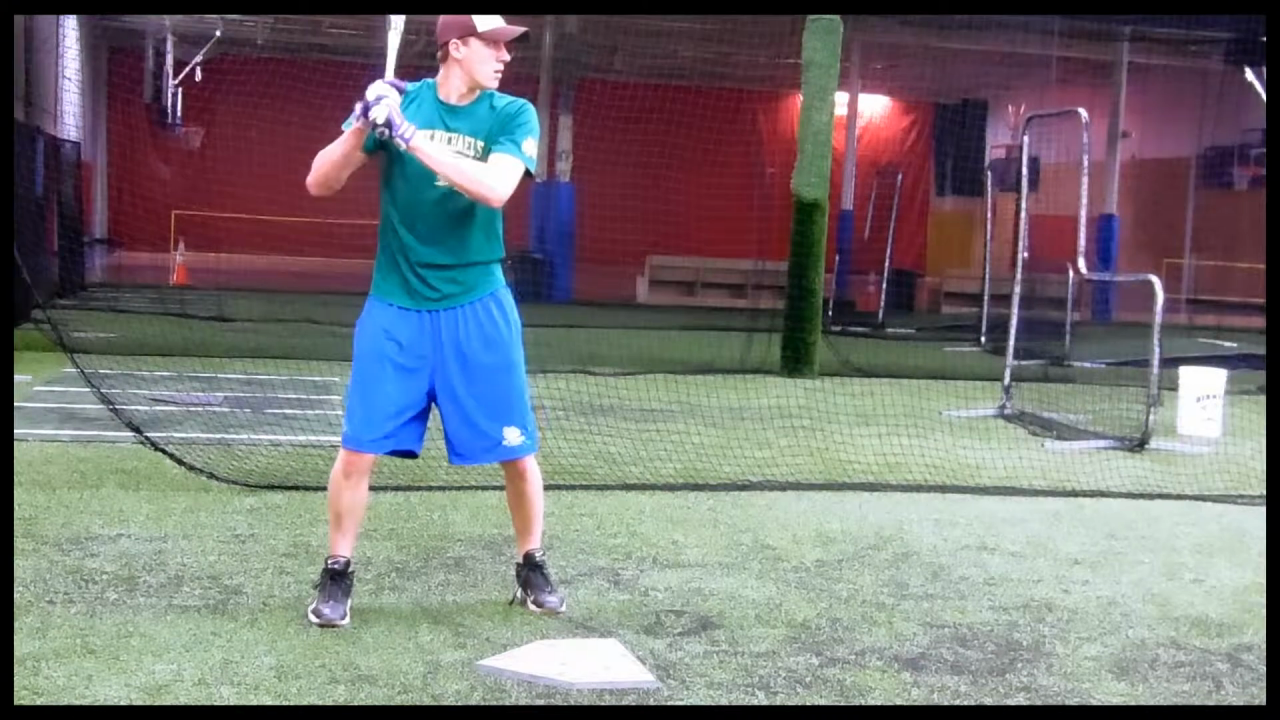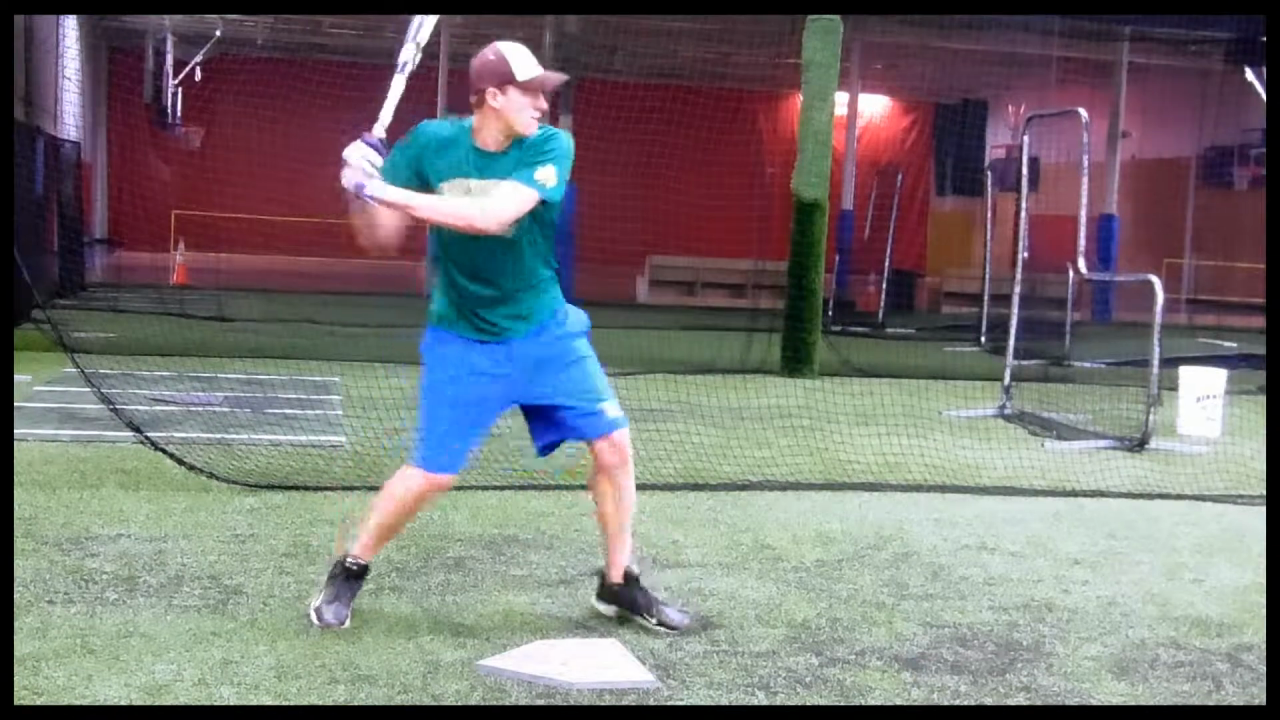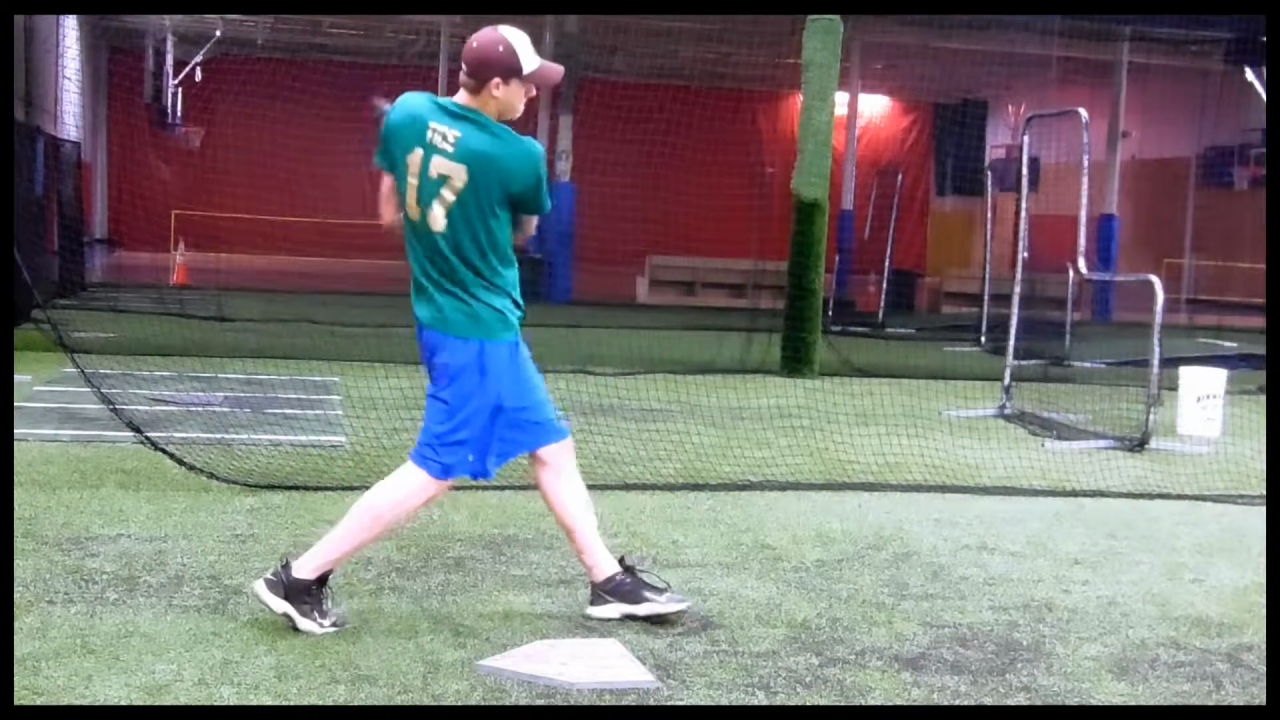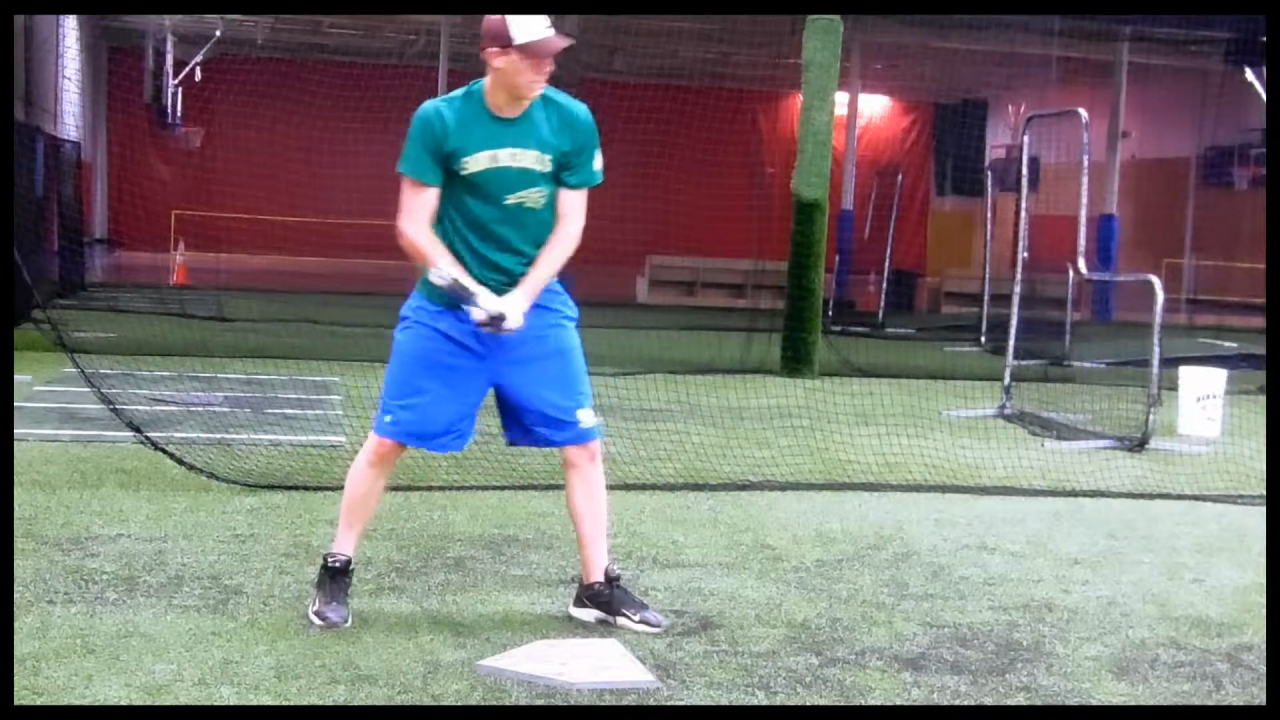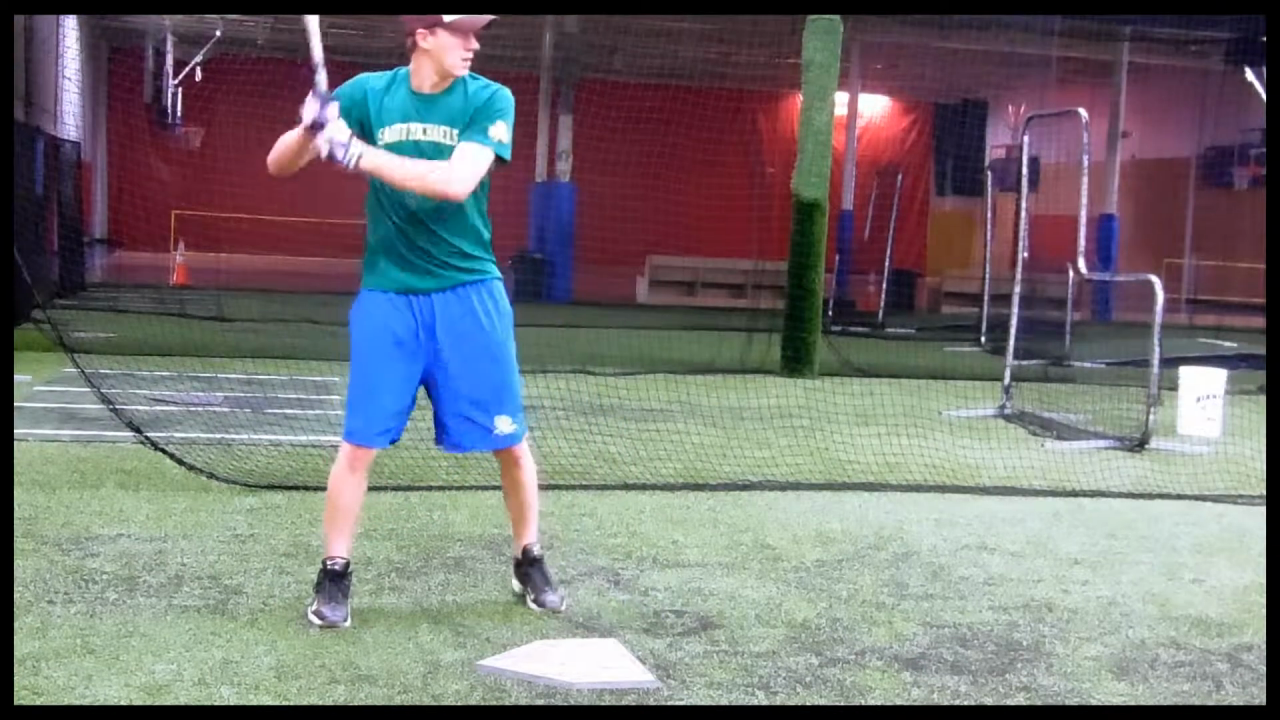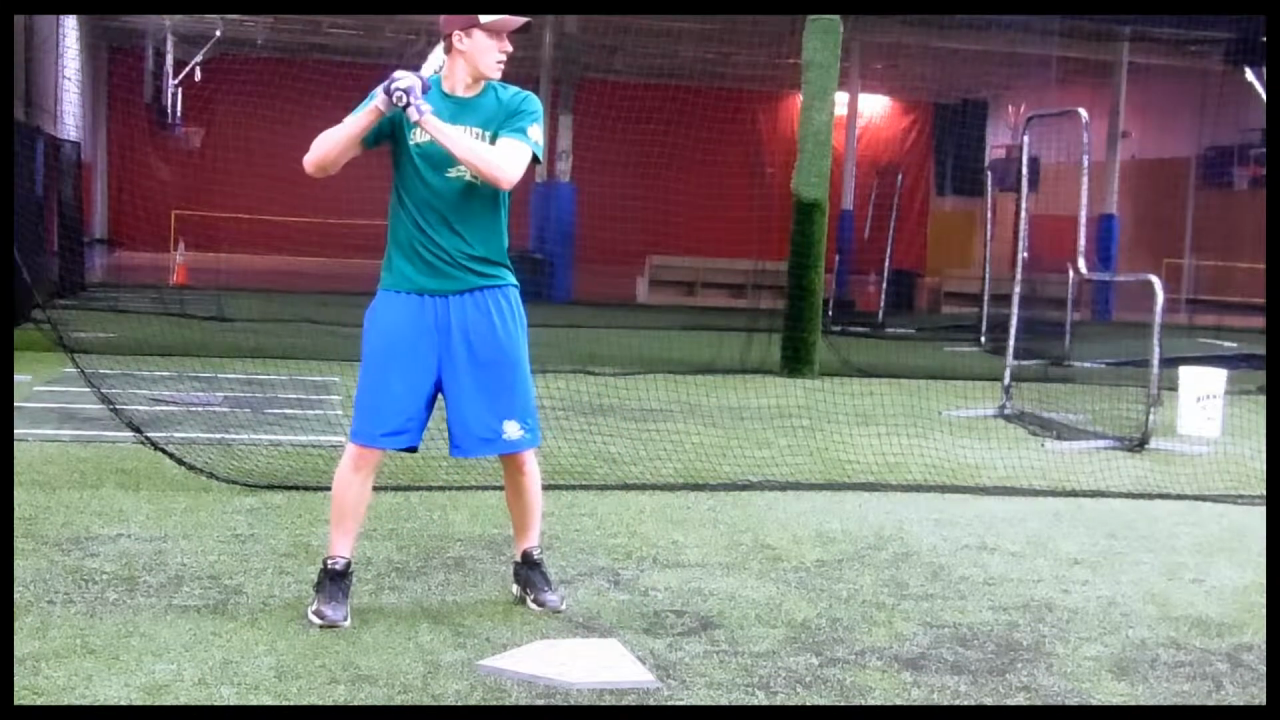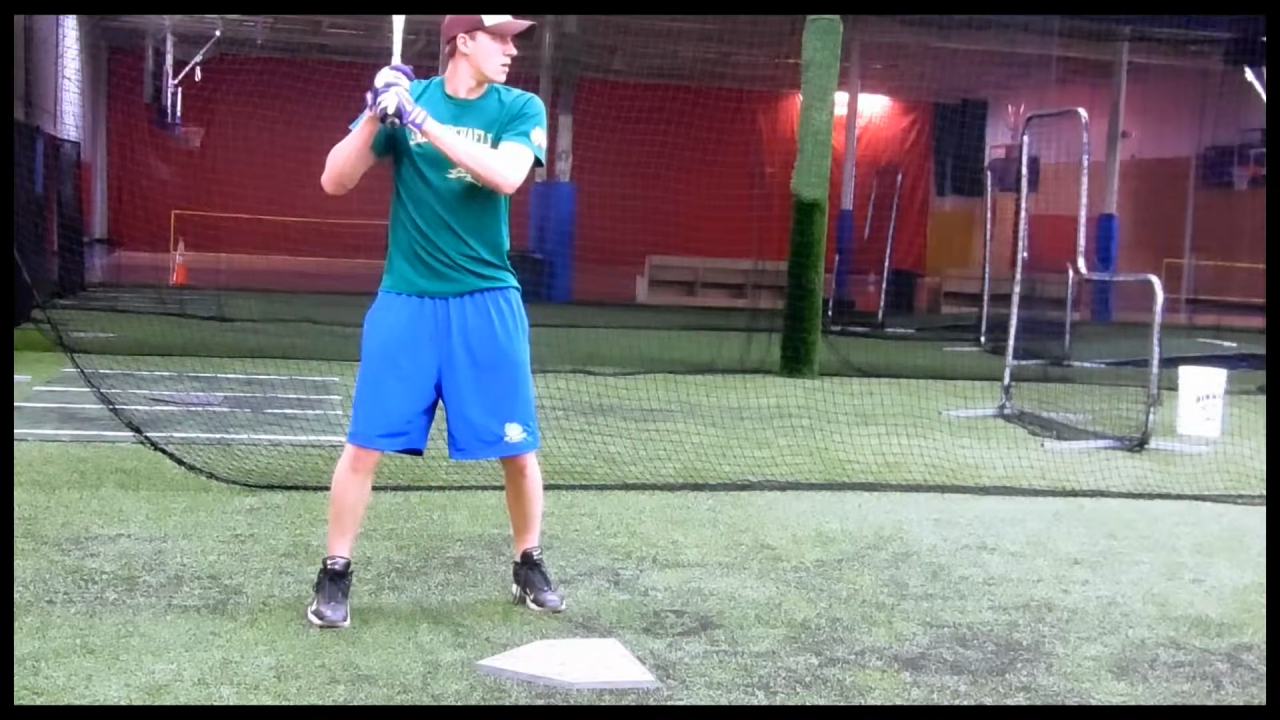
dt=0.7s
person 1, frame 1
left shoulder: (514, 116)
right shoulder: (398, 100)
left elbow: (495, 189)
right elbow: (319, 183)
left wrist: (408, 139)
right wrist: (363, 125)
left hip: (477, 308)
right hip: (396, 308)
left knee: (518, 452)
right knee: (359, 450)
left ankle: (530, 566)
right ankle: (337, 573)
person 1, frame 2
left shoulder: (550, 146)
right shoulder: (430, 144)
left elbow: (493, 215)
right elbow: (377, 236)
left wrist: (387, 193)
right wrist: (365, 190)
left hip: (542, 328)
right hip: (463, 339)
left knee: (612, 442)
right knee: (432, 474)
left ankle: (619, 582)
right ankle: (349, 570)
person 1, frame 3
left shoulder: (404, 113)
right shoulder: (520, 158)
left elbow: (390, 215)
left hip: (486, 326)
right hip: (475, 333)
left knee: (550, 446)
right knee: (434, 470)
left ankle: (608, 580)
right ankle: (299, 578)
person 1, frame 4
left shoulder: (572, 121)
right shoulder: (439, 119)
left elbow: (569, 225)
right elbow: (413, 226)
left wrist: (521, 297)
right wrist: (474, 293)
left hip: (537, 308)
right hip: (445, 311)
left knee: (582, 445)
right knee: (387, 440)
left ankle: (597, 586)
right ankle: (337, 568)
person 1, frame 5
left shoulder: (491, 100)
right shoulder: (367, 92)
left elbow: (457, 183)
right elbow: (279, 164)
left wrist: (359, 152)
right wrist: (310, 126)
left hip: (470, 294)
right hip: (389, 295)
left knee: (509, 440)
right knee: (360, 442)
left ankle: (529, 559)
right ankle: (334, 574)
person 1, frame 6
left shoulder: (519, 105)
right shoulder: (403, 96)
left elbow: (505, 172)
right elbow: (317, 164)
left wrist: (426, 117)
right wrist: (381, 104)
left hip: (487, 299)
right hip: (405, 298)
left knee: (517, 445)
right knee: (367, 442)
left ankle: (529, 564)
right ankle: (335, 574)
person 1, frame 7
left shoulder: (521, 109)
right shoulder: (403, 94)
left elbow: (506, 176)
right elbow: (334, 181)
left wrist: (420, 120)
right wrist: (376, 114)
left hip: (488, 301)
right hip: (405, 300)
left knee: (517, 446)
right knee: (366, 444)
left ankle: (528, 564)
right ankle: (334, 575)
